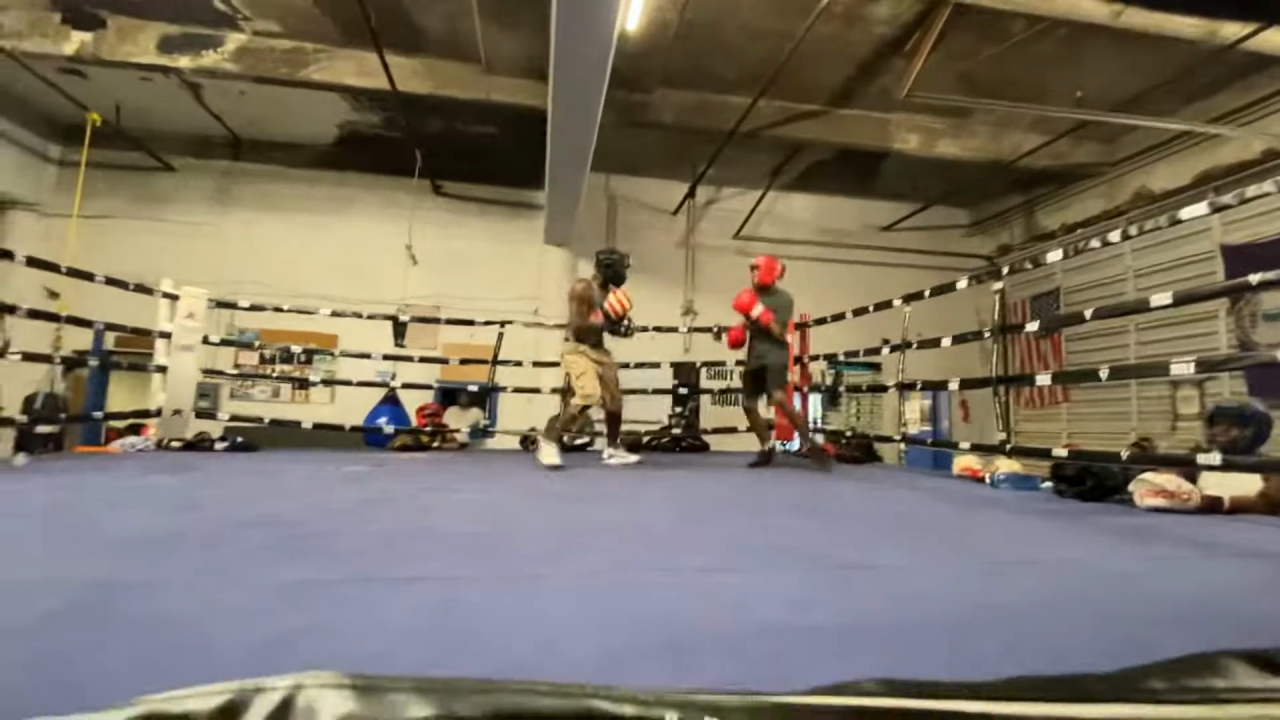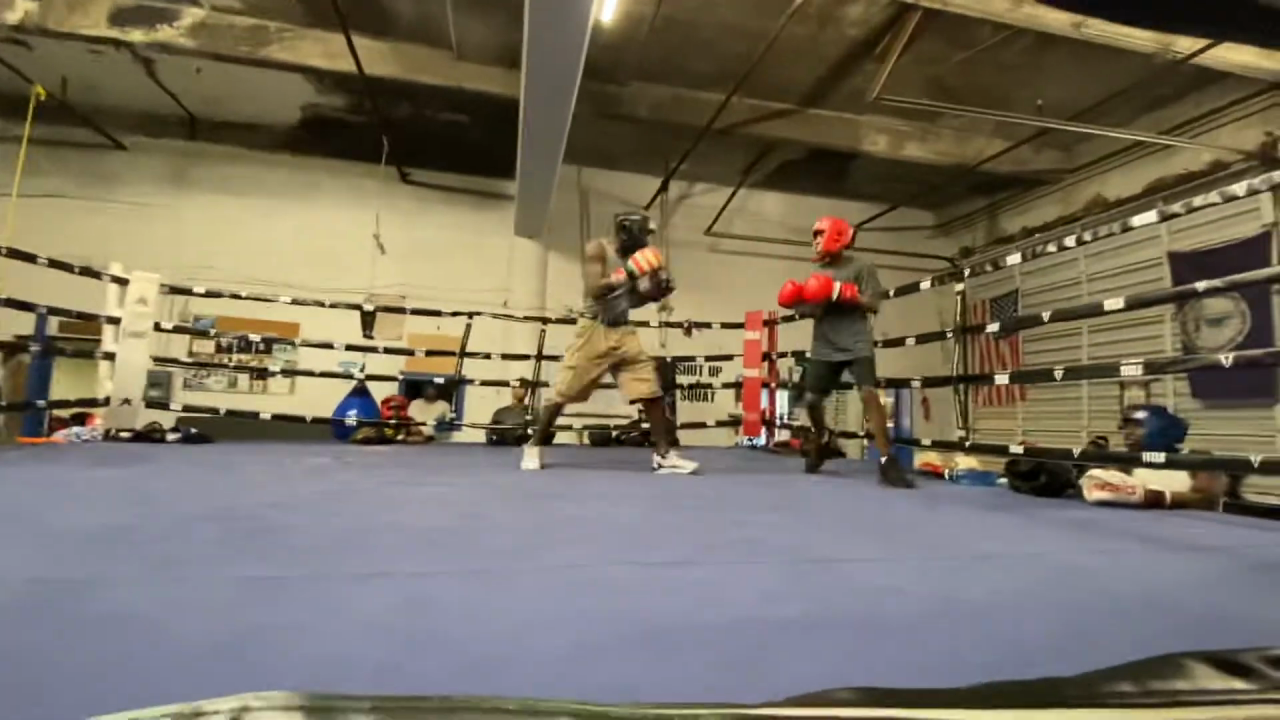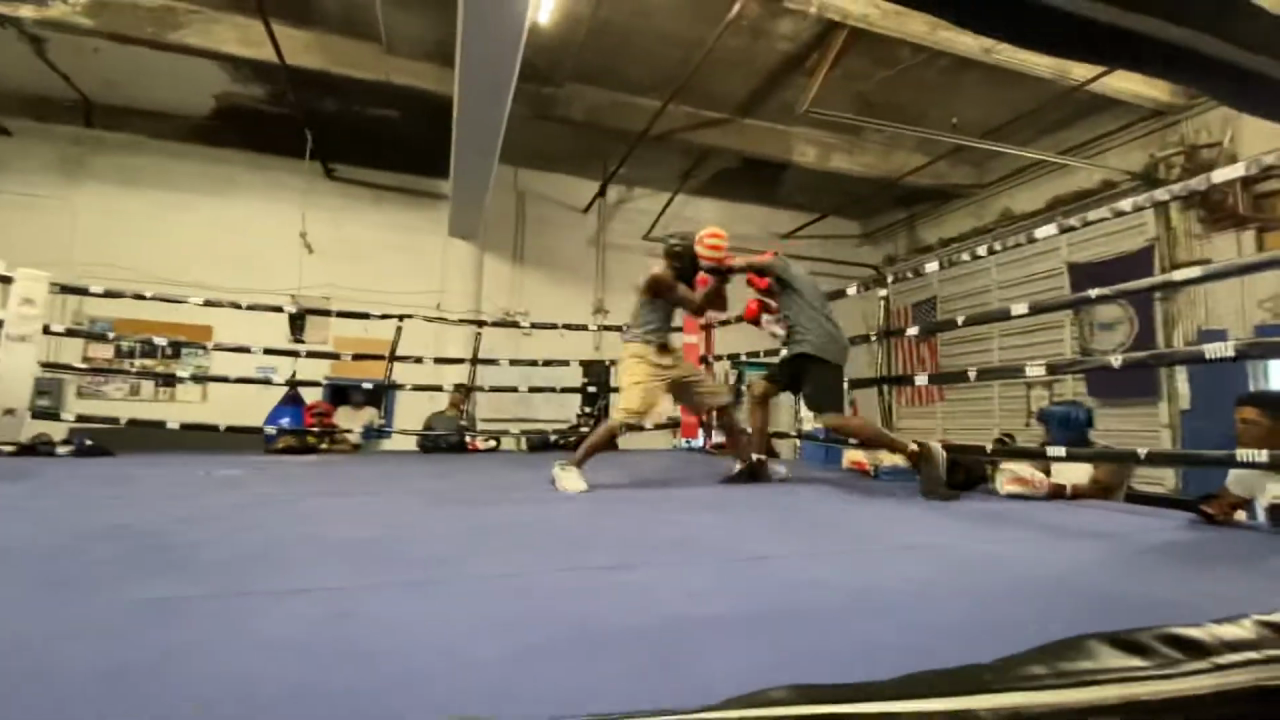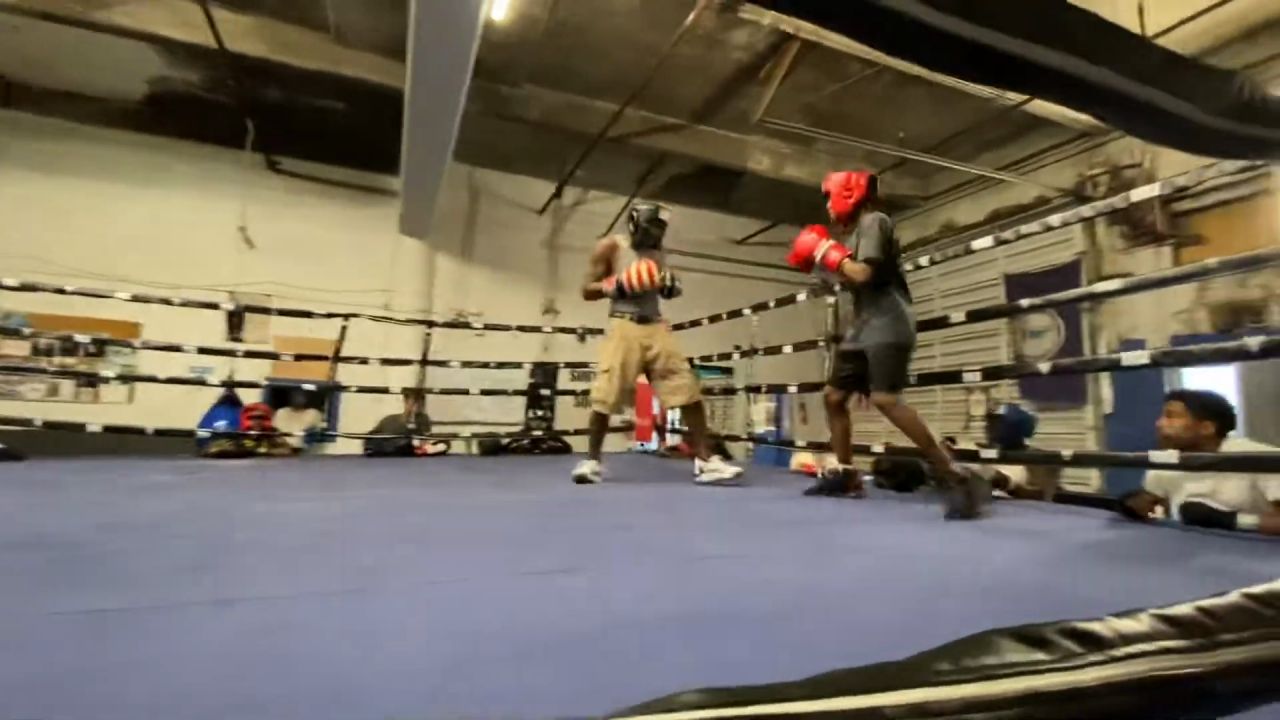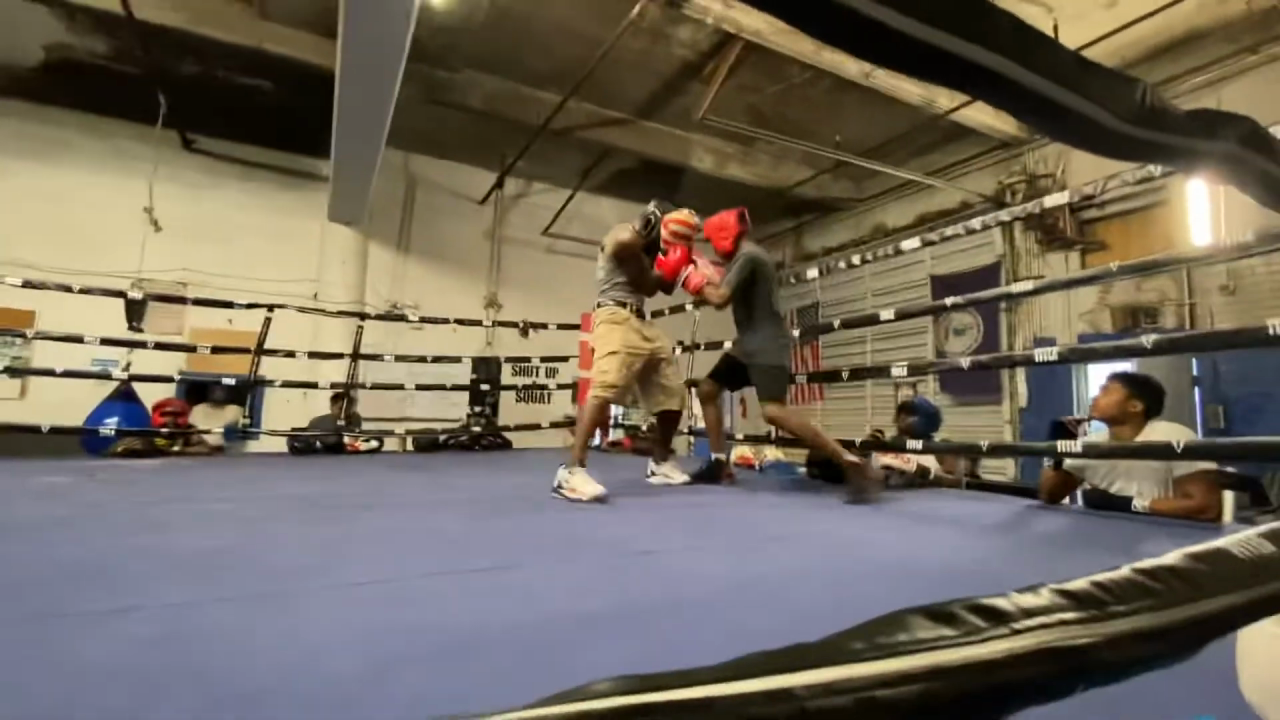
dt=0.7s
person 1, frame 1
left shoulder: (783, 298)
right shoulder: (753, 296)
left elbow: (779, 333)
left wrist: (758, 312)
right wrist: (741, 331)
left hip: (775, 357)
right hip: (755, 359)
left knee: (779, 398)
right knee: (748, 404)
left ankle: (809, 445)
right ankle: (767, 449)
person 1, frame 2
left shoulder: (861, 267)
right shoulder: (819, 270)
left elbow: (872, 305)
right elbow: (812, 312)
left wrist: (842, 292)
right wrist: (797, 302)
left hip: (857, 344)
right hip: (824, 346)
left knee: (869, 394)
right knee: (811, 399)
left ankle: (887, 462)
right ankle: (821, 439)
person 1, frame 3
left shoulder: (781, 264)
right shoulder: (787, 289)
left elbow: (743, 264)
left wrist: (722, 261)
right wrist: (772, 321)
left hip: (818, 350)
right hip: (805, 352)
left knee: (832, 420)
right knee: (758, 391)
left ankle: (920, 454)
right ankle: (757, 465)
person 1, frame 4
left shoulder: (874, 221)
right shoulder: (854, 229)
left elbow: (861, 274)
left wrist: (828, 253)
right wrist: (817, 258)
left hip: (889, 327)
right hip: (863, 331)
left knee: (885, 400)
right knee: (833, 398)
right ankle: (845, 475)
person 1, frame 5
left shoulder: (748, 256)
right shoulder: (743, 258)
left elbow: (720, 298)
right elbow: (720, 283)
left wrist: (691, 279)
right wrist: (700, 265)
left hip: (767, 348)
right hip: (748, 345)
left knee: (774, 412)
right knee: (707, 390)
left ankle: (850, 464)
right ankle: (719, 463)
person 2, frame 1
left shoulder: (610, 291)
right shoulder: (582, 289)
right elbow: (577, 328)
left wrist: (621, 325)
right wrist: (603, 316)
left hip: (598, 351)
right hip: (578, 351)
left knee: (614, 404)
right knee: (588, 397)
left ankle: (613, 450)
right ankle: (550, 441)
person 2, frame 2
left shoulder: (635, 258)
right shoulder: (597, 250)
right elbow: (594, 291)
left wrist: (657, 290)
right wrist: (626, 275)
left hip: (624, 331)
right hip: (594, 329)
left knee: (650, 390)
right knee: (565, 393)
left ankle: (664, 455)
right ankle: (535, 446)
person 2, frame 3
left shoulder: (679, 278)
right shoulder: (660, 275)
left elbow: (719, 305)
right elbow: (696, 307)
left wrist: (718, 276)
right wrist: (710, 272)
left hip: (666, 353)
right hip: (642, 354)
left knee: (719, 397)
right knee: (627, 414)
left ankle: (746, 464)
right ankle: (568, 468)
person 2, frame 4
left shoulder: (656, 253)
right shoulder: (609, 247)
right elbow: (587, 291)
left wrist: (669, 286)
right wrist: (616, 284)
left hip: (657, 330)
right hip: (624, 328)
left knee: (688, 392)
right knee: (604, 398)
left ankle: (705, 461)
right ankle: (593, 462)
person 2, frame 5
left shoulder: (644, 242)
right shoulder: (625, 239)
left elbow: (666, 287)
right elbow: (647, 287)
left wrist: (679, 254)
right wrist: (668, 254)
left hip: (641, 322)
right hip: (616, 318)
left knee: (673, 395)
right knee: (606, 386)
left ankle: (660, 462)
right ankle: (572, 470)
